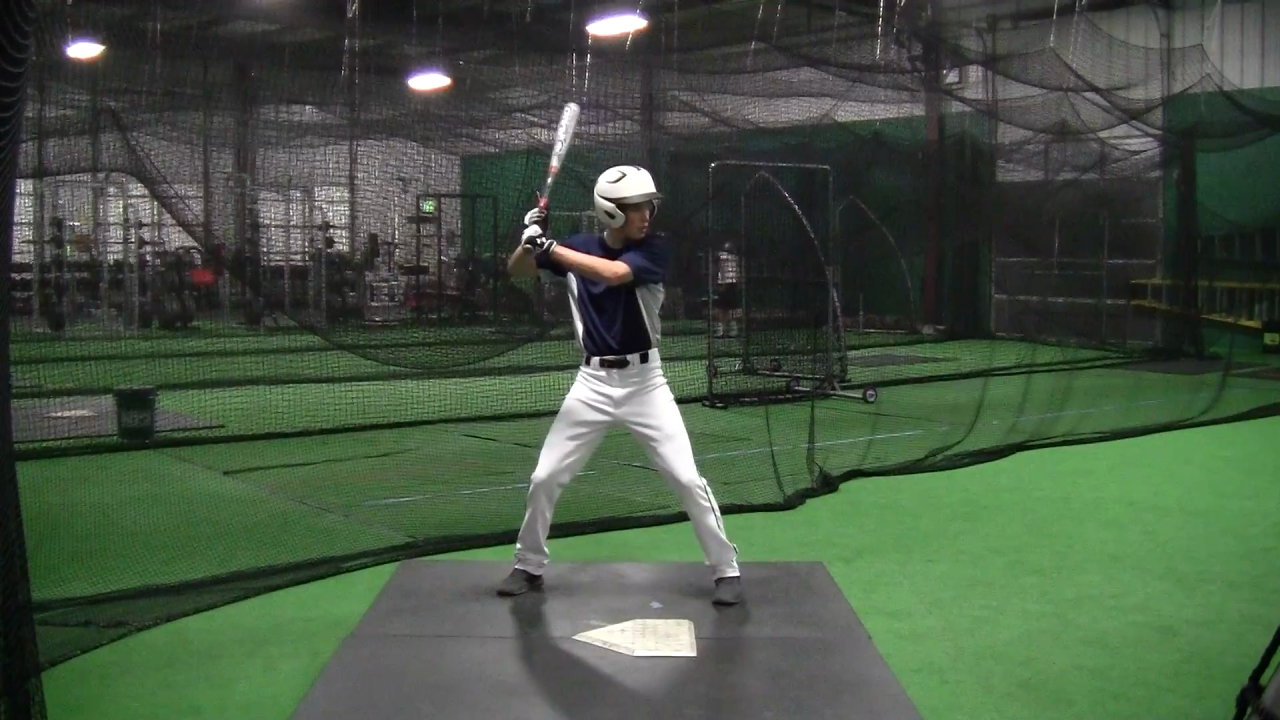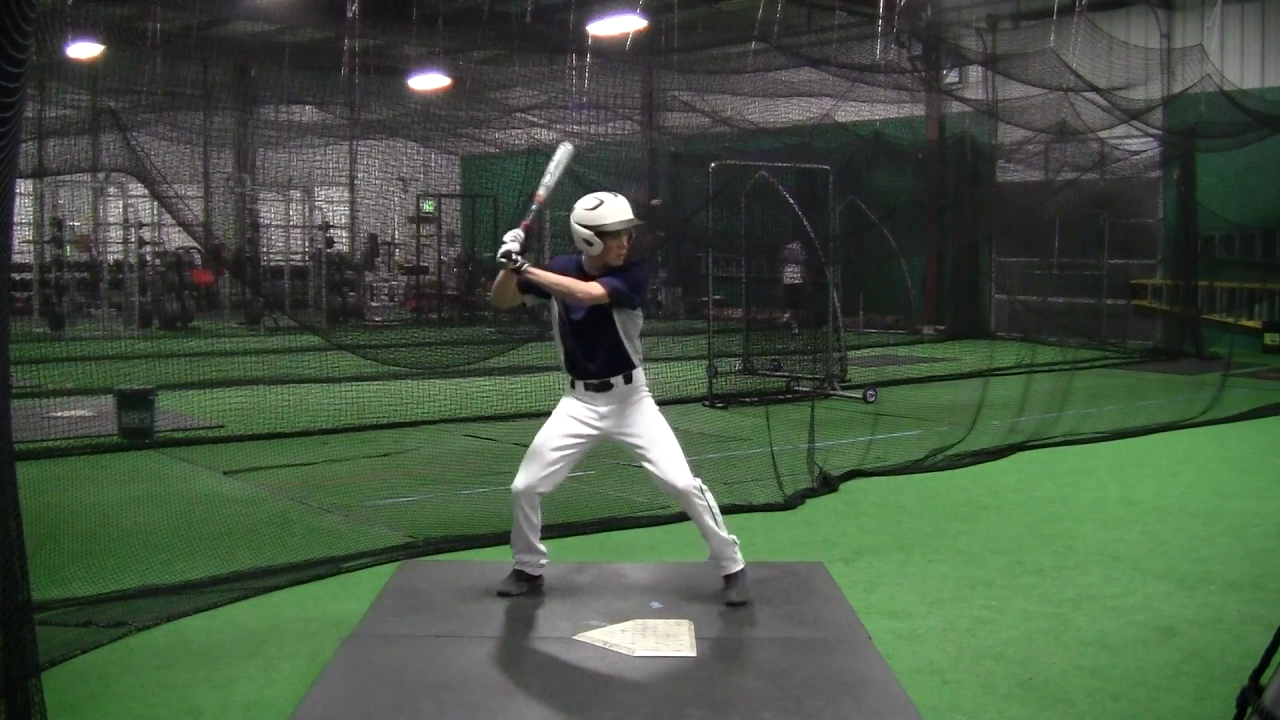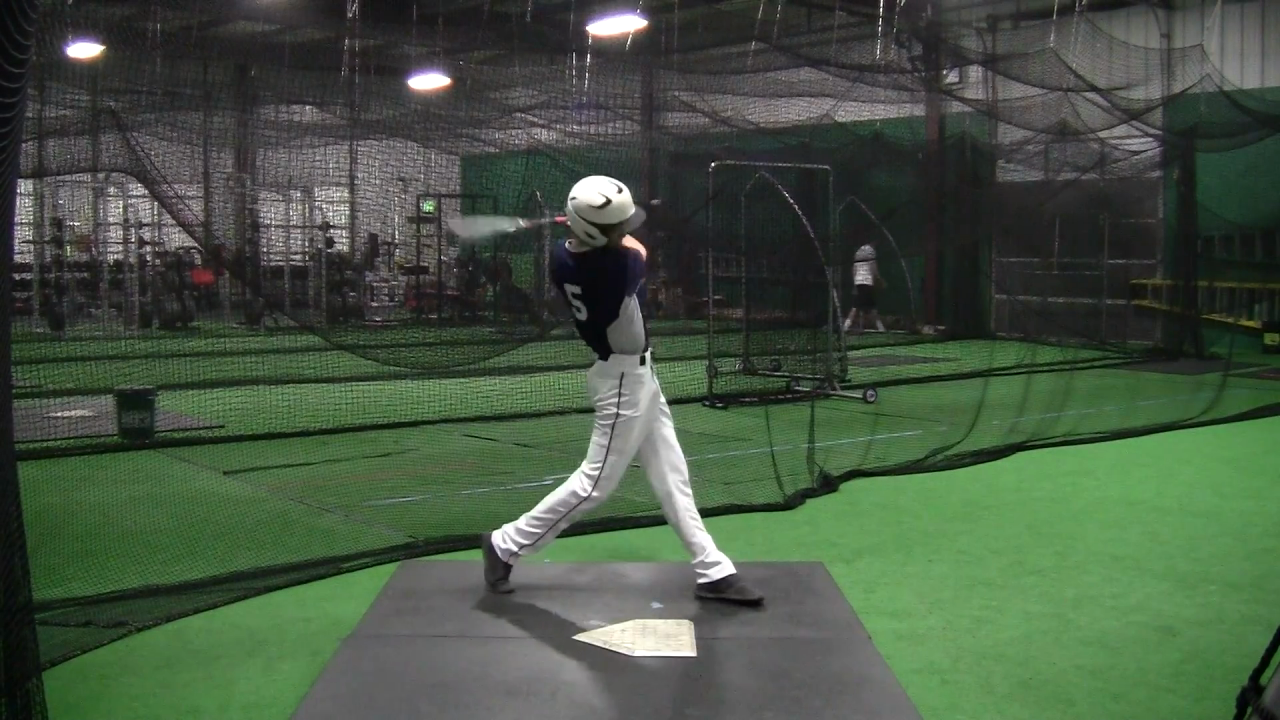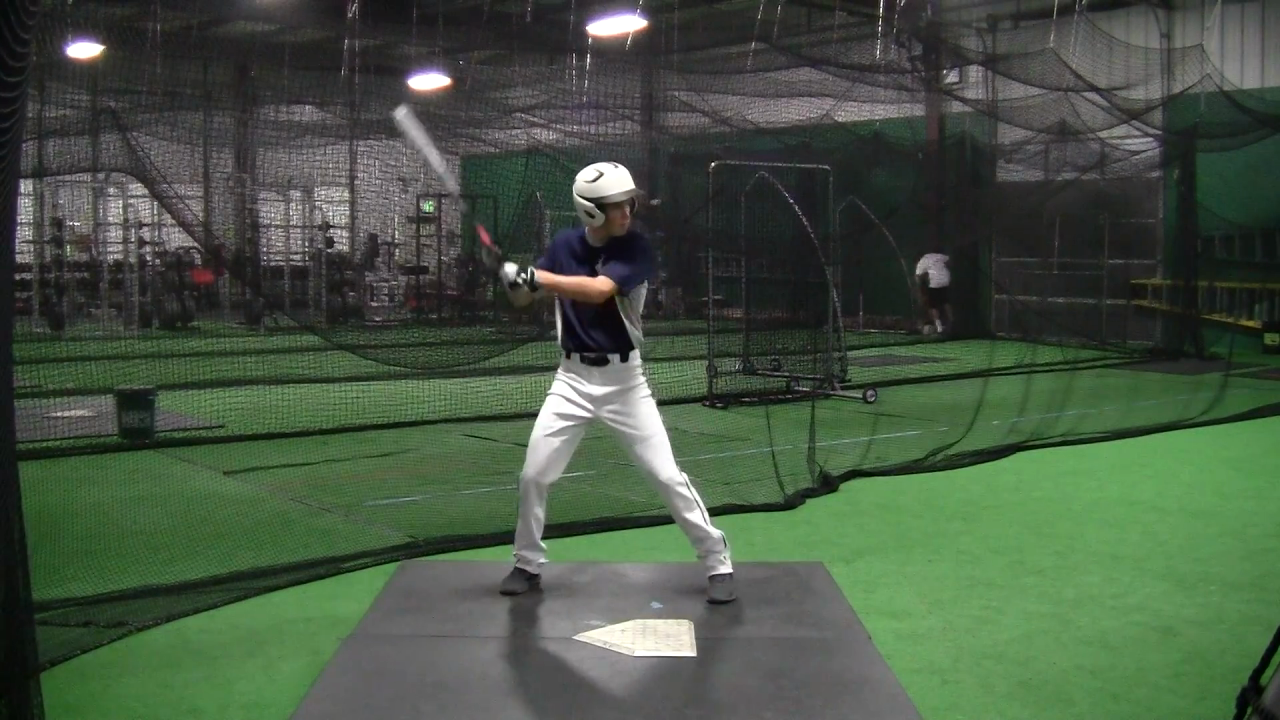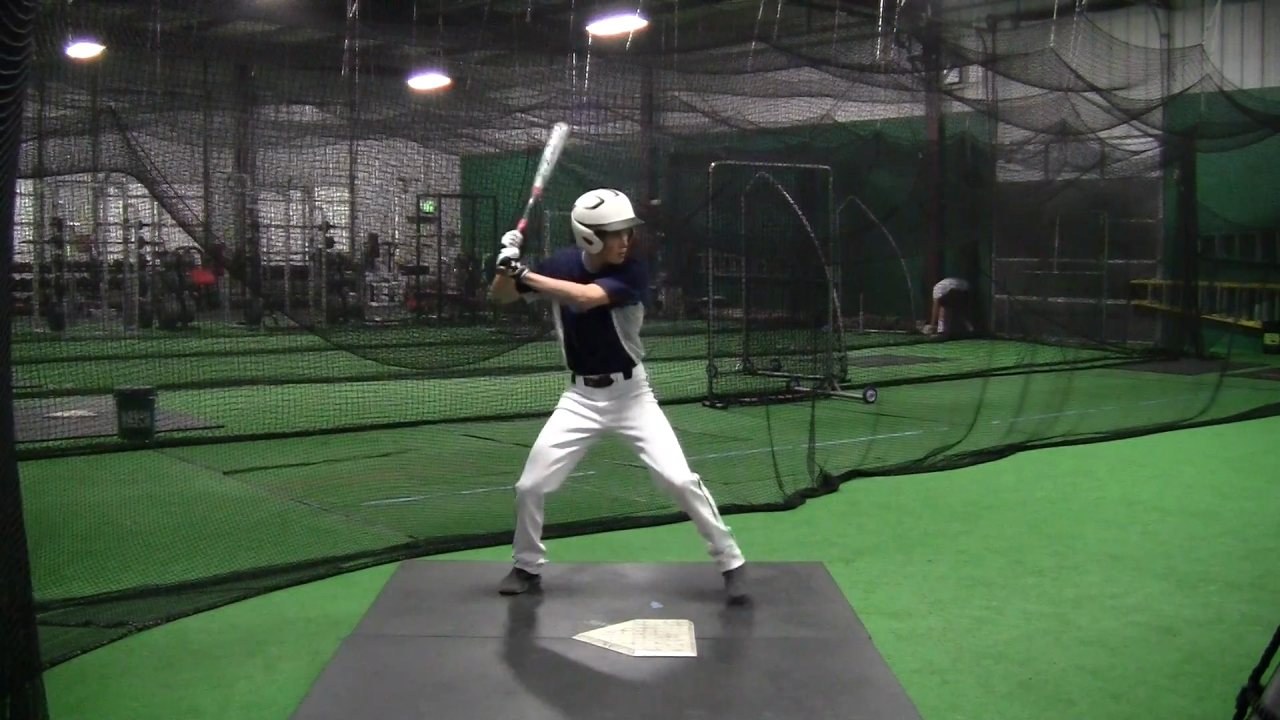
dt=1s
person 1, frame 1
left shoulder: (654, 248)
right shoulder: (580, 245)
left elbow: (613, 273)
right elbow: (517, 270)
left wrist: (548, 245)
right wrist: (529, 238)
left hip: (644, 381)
right hip: (592, 381)
left knee: (687, 479)
right knee: (545, 477)
left ankle: (726, 569)
right ankle: (529, 565)
person 1, frame 2
left shoulder: (631, 275)
right shoulder: (560, 267)
left elbow: (588, 294)
right elbow: (501, 301)
left wrist: (527, 268)
right wrist: (510, 264)
left hip: (629, 398)
right hip: (579, 401)
left knee: (684, 483)
right knee: (525, 487)
left ankle: (731, 566)
right ankle: (528, 567)
person 1, frame 3
left shoulder: (562, 256)
right shoulder: (613, 267)
right elbow: (636, 252)
right wrist: (626, 241)
left hip: (634, 374)
right hip: (624, 381)
left knee: (672, 475)
right knee: (594, 484)
left ankle: (713, 572)
right ankle: (504, 545)
person 1, frame 4
left shoulder: (636, 247)
right shoulder: (564, 243)
left elbow: (602, 291)
right elbow: (526, 295)
left wrist: (534, 276)
right wrist: (514, 279)
left hip: (623, 378)
right hip: (572, 377)
left knee: (667, 476)
right knee: (534, 474)
left ankle: (717, 562)
right ankle: (528, 564)
person 1, frame 5
left shoulder: (631, 272)
right shoulder: (560, 262)
left elbow: (585, 297)
right elbow: (500, 297)
left wrist: (525, 273)
right wrist: (507, 264)
left hip: (630, 393)
right hip: (580, 396)
left knee: (681, 479)
right knee: (531, 486)
left ankle: (730, 562)
right ankle: (527, 565)
